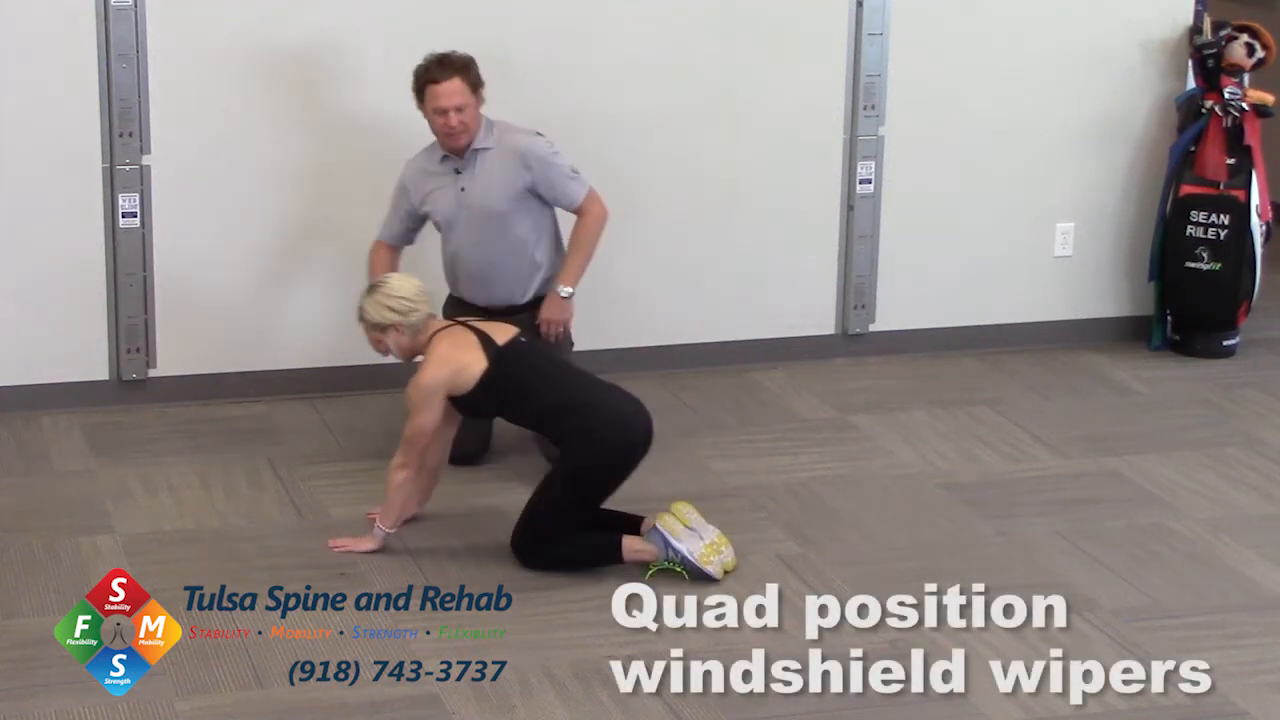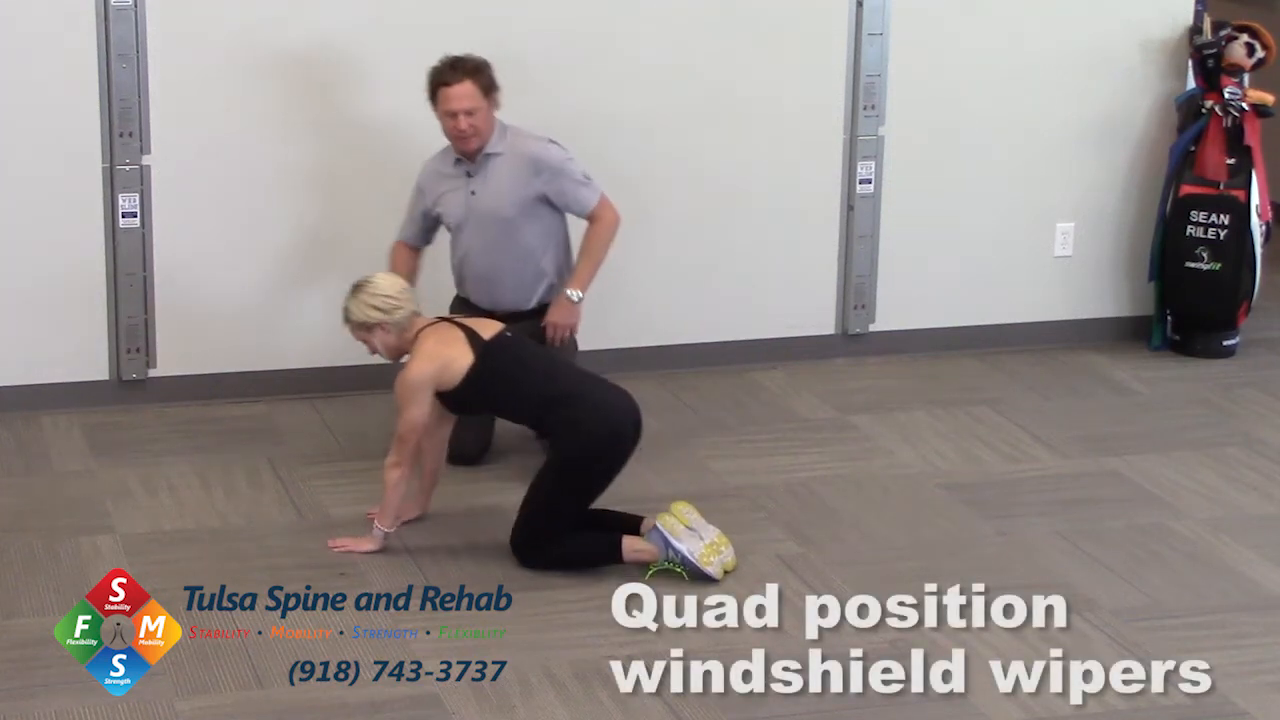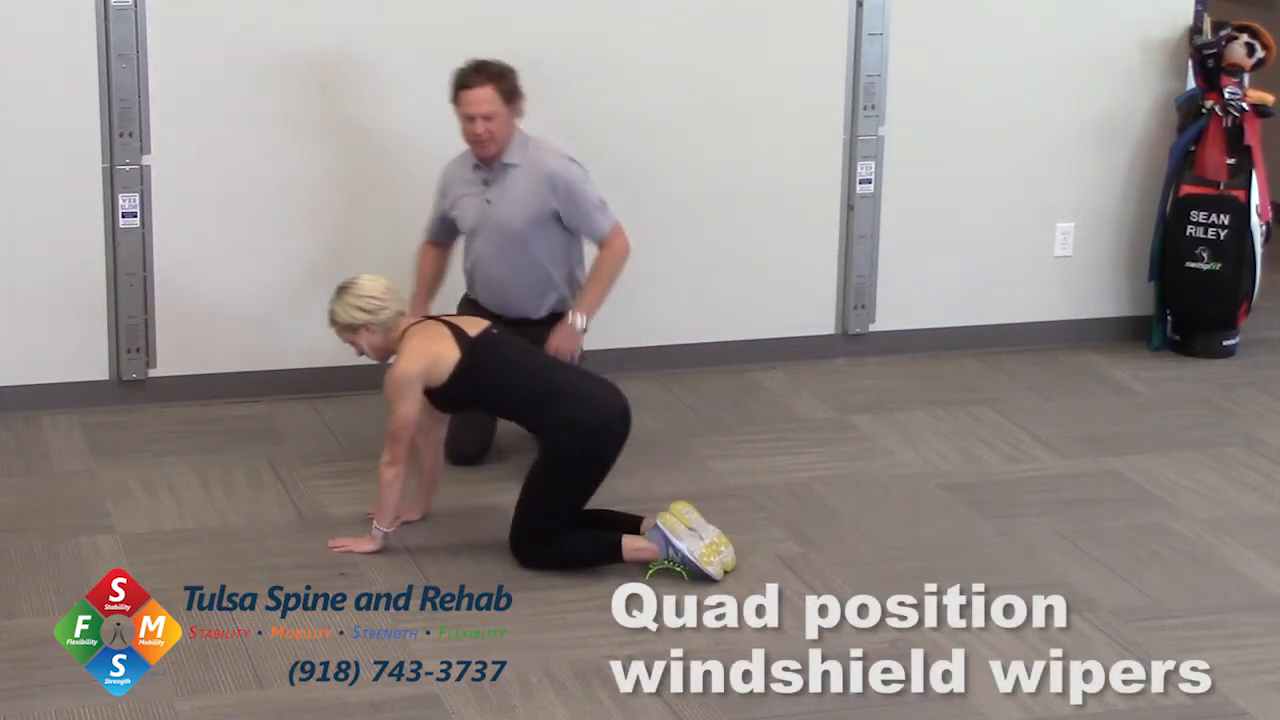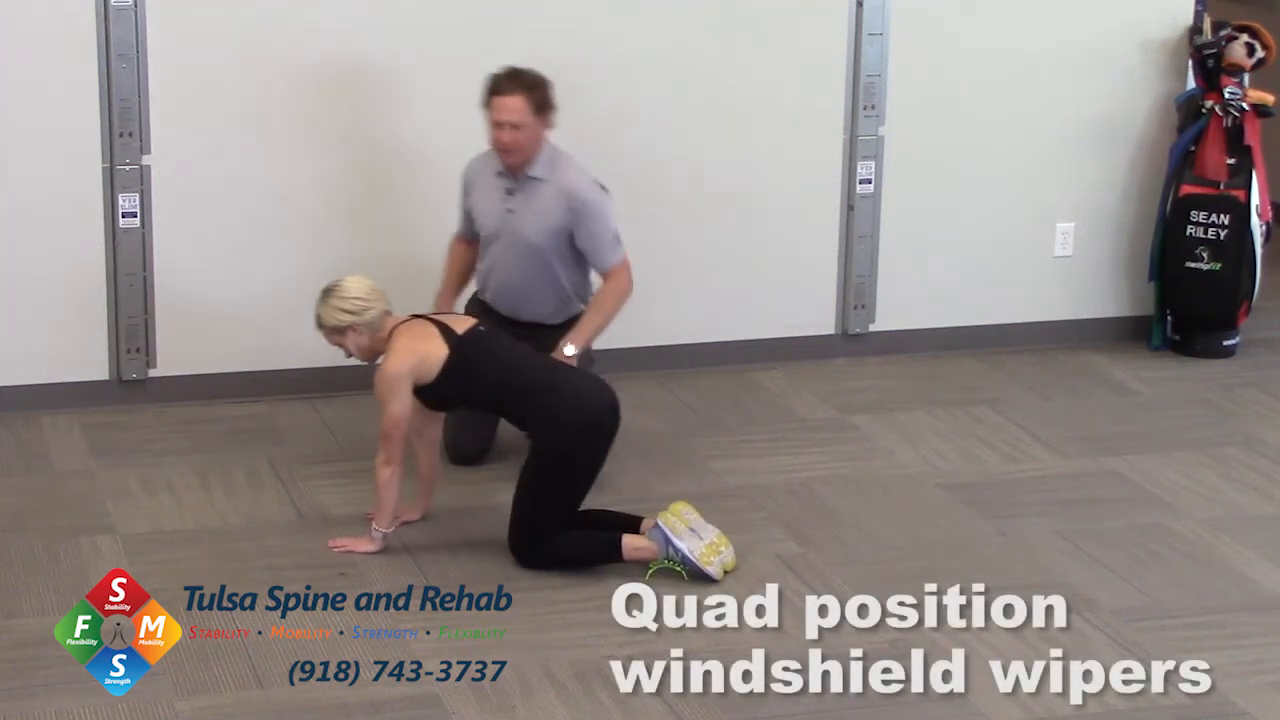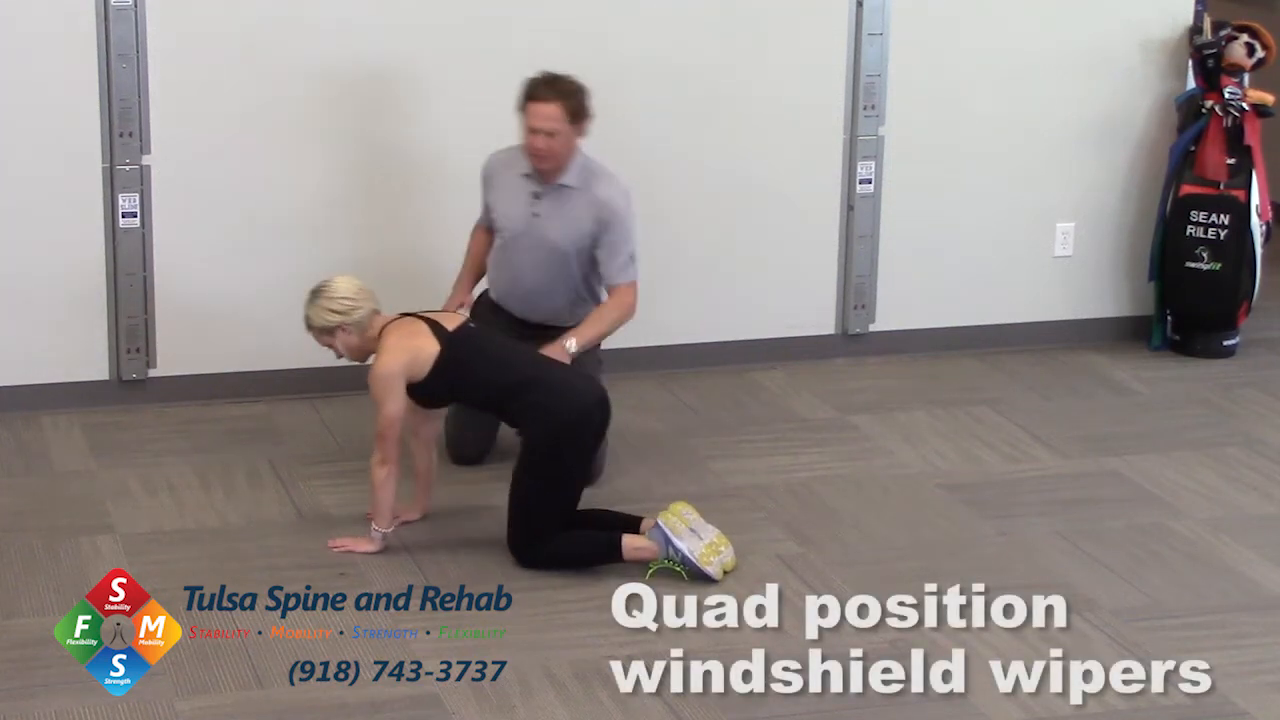
dt=0.1s
person 1, frame 1
left shoulder: (432, 373)
right shoulder: (468, 331)
left elbow: (406, 462)
right elbow: (442, 433)
left wrist: (379, 533)
right wrist: (415, 503)
left hip: (604, 434)
right hip: (625, 417)
left knee: (532, 546)
right knee: (560, 519)
left ankle: (659, 547)
right ankle: (662, 526)
person 1, frame 2
left shoulder: (418, 369)
right shoulder: (454, 329)
left elbow: (400, 460)
right elbow: (437, 431)
left wrist: (378, 533)
right wrist: (418, 503)
left hip: (592, 427)
right hip: (614, 411)
left knee: (531, 546)
right knee: (556, 519)
left ankle: (659, 546)
right ankle: (661, 525)
person 1, frame 3
left shoulder: (406, 366)
right shoulder: (440, 329)
left elbow: (394, 459)
right elbow: (432, 430)
left wrist: (378, 534)
right wrist: (420, 505)
left hip: (581, 421)
right hip: (603, 405)
left knee: (531, 546)
right knee: (554, 520)
left ankle: (659, 545)
right ankle: (662, 525)
person 1, frame 4
left shoulder: (395, 365)
right shoulder: (428, 328)
left elbow: (389, 459)
right elbow: (427, 429)
left wrist: (377, 533)
right wrist: (421, 504)
left hip: (569, 417)
right hip: (591, 401)
left knee: (529, 546)
right knee: (550, 521)
left ankle: (660, 545)
right ankle: (660, 524)
person 1, frame 5
left shoulder: (388, 363)
right shoulder: (416, 328)
left elbow: (385, 457)
right elbow: (424, 427)
left wrist: (377, 534)
right wrist: (420, 504)
left hip: (560, 414)
right hip: (583, 399)
left knee: (531, 547)
right knee: (551, 520)
left ankle: (660, 544)
right ankle: (664, 525)
person 2, frame 1
left shoulder: (525, 150)
right shoulder: (417, 173)
left elbow: (593, 211)
right elbow: (387, 245)
left wrist: (563, 291)
left hip: (534, 313)
right hip: (468, 315)
right knee: (463, 450)
person 2, frame 2
left shoulder: (537, 157)
right shoulder: (434, 175)
left elbow: (606, 218)
right elbow: (408, 245)
left wrist: (571, 296)
left hip: (541, 319)
right hip: (474, 316)
right knee: (462, 450)
person 2, frame 3
left shoulder: (554, 171)
right shoulder: (454, 174)
left elbow: (616, 245)
right elbow: (435, 244)
left wrist: (576, 321)
right wrist: (417, 310)
left hip: (546, 325)
right hip: (481, 319)
right knee: (463, 450)
person 2, frame 4
left shoulder: (576, 190)
right shoulder: (477, 173)
left elbow: (619, 280)
left wrist: (570, 350)
right wrist: (441, 306)
left hip: (557, 332)
right hip: (489, 319)
right knee: (463, 449)
person 2, frame 5
left shoulder: (608, 200)
right shoulder: (499, 167)
left elbow: (624, 300)
left wrist: (570, 345)
right wrist: (463, 285)
left hip: (567, 334)
right hip: (497, 318)
right knee: (464, 449)
